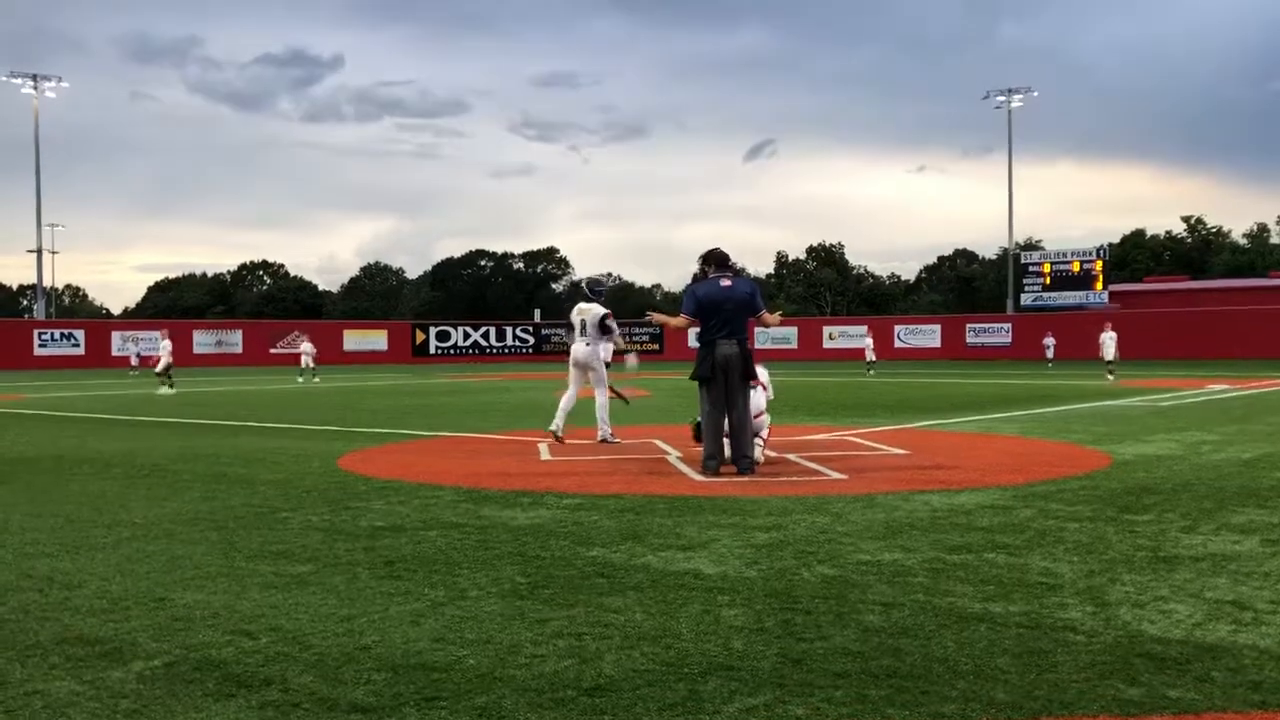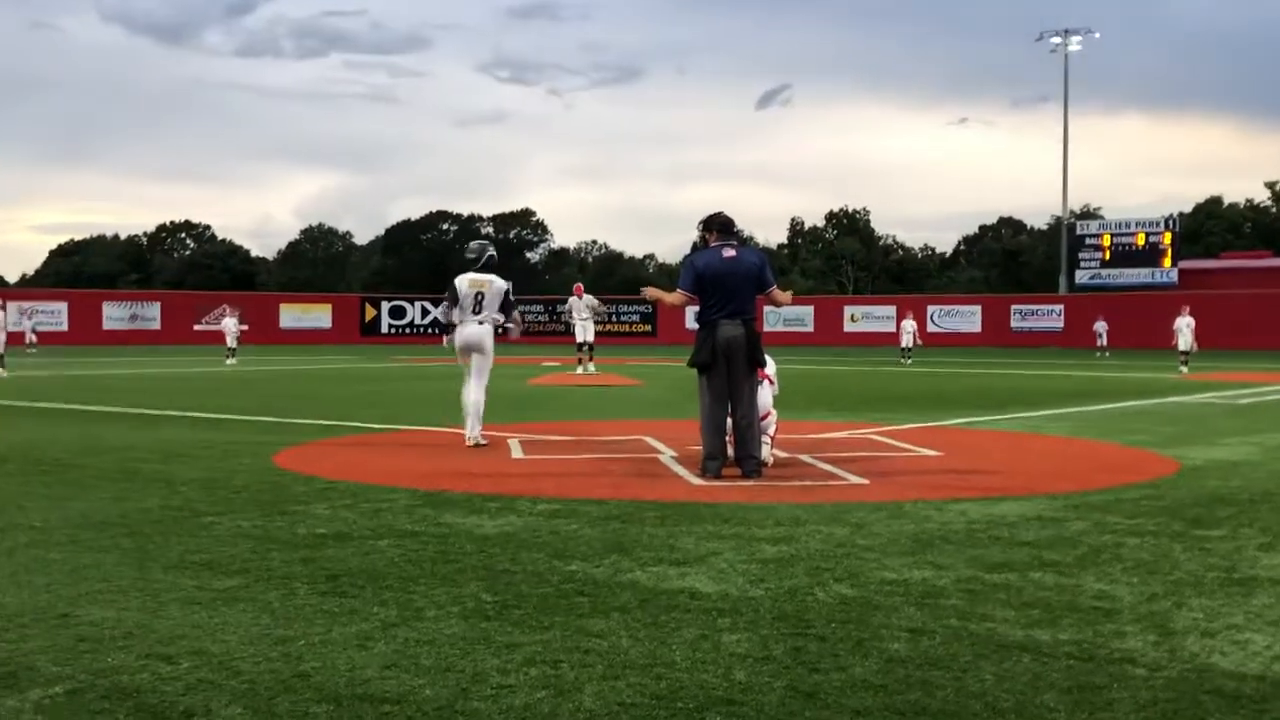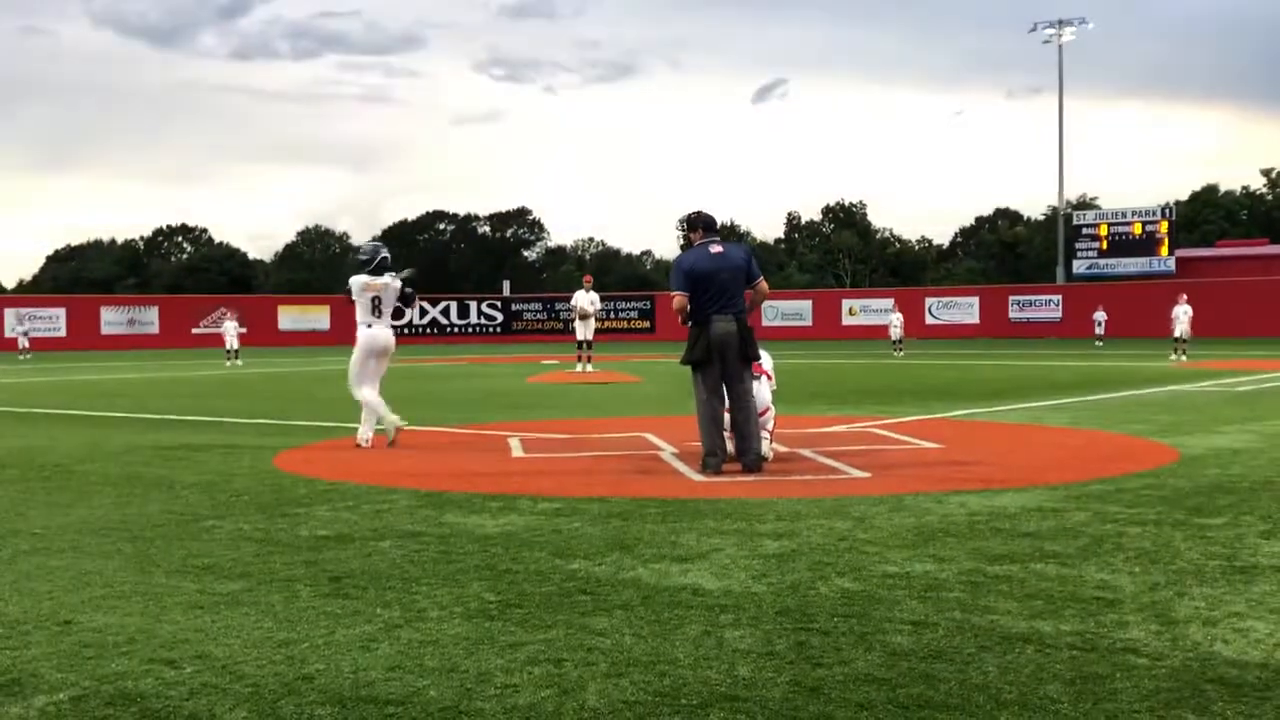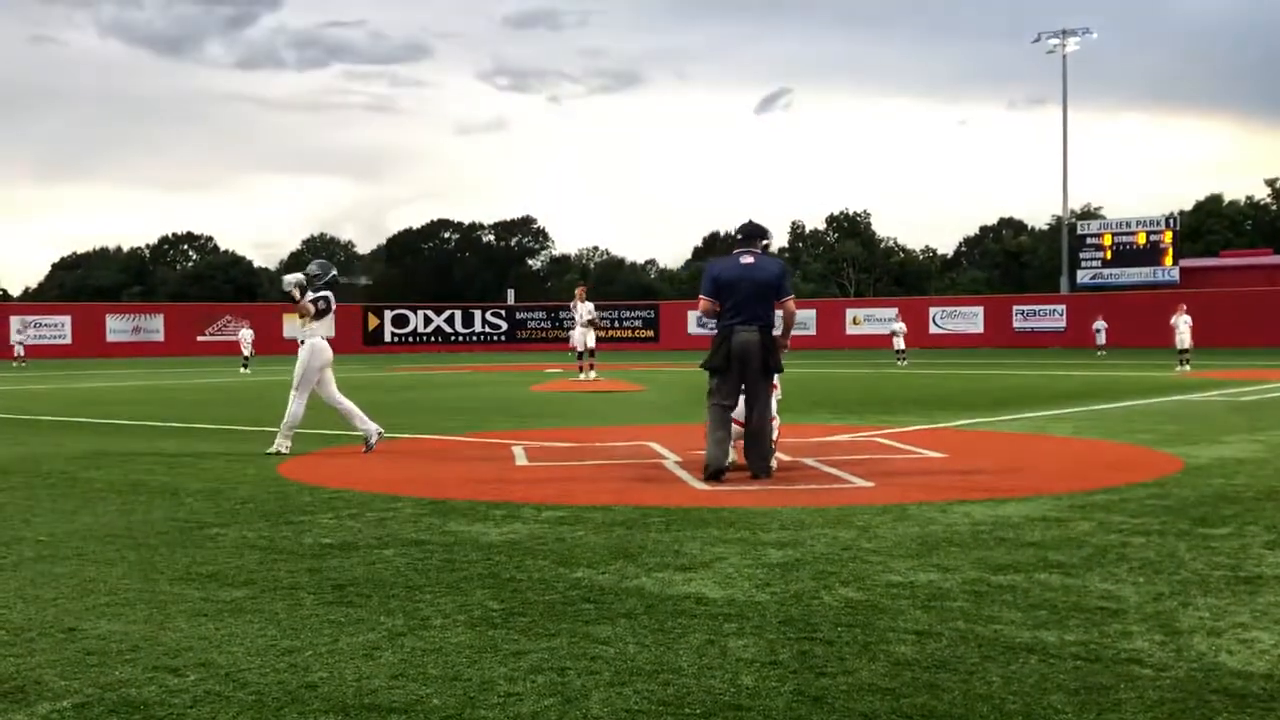
dt=1s
person 1, frame 1
left shoulder: (697, 289)
right shoulder: (748, 285)
left elbow: (683, 323)
right elbow: (766, 320)
left wrist: (663, 319)
right wrist: (775, 320)
left hip: (711, 354)
right hip: (738, 352)
left knee: (712, 409)
right knee: (740, 409)
left ankle: (712, 462)
right ankle: (744, 462)
person 1, frame 2
left shoulder: (697, 260)
right shoulder: (756, 257)
left elbow: (680, 300)
right elbow: (776, 298)
left wrist: (658, 294)
right wrist: (787, 299)
left hip: (712, 336)
right hip: (744, 335)
left knee: (713, 402)
right knee: (746, 402)
left ankle: (712, 464)
right ankle: (750, 464)
person 1, frame 3
left shoulder: (686, 260)
right shoulder: (742, 252)
left elbow: (679, 304)
right elbow: (762, 290)
left wrist: (685, 318)
left hip: (705, 333)
right hip: (737, 329)
left knee: (709, 398)
right knee: (742, 397)
left ankle: (713, 460)
right ankle: (751, 458)
person 1, frame 4
left shoulder: (716, 266)
right shoulder: (776, 266)
left elbow: (705, 308)
right elbow: (790, 309)
right wrist: (785, 337)
left hip: (728, 340)
right hip: (761, 341)
left knee: (719, 402)
right knee: (759, 405)
left ankle: (716, 460)
right ankle: (760, 465)
person 2, frame 1
left shoulder: (576, 309)
right shoulder: (601, 312)
left elbow: (571, 332)
right elbow: (612, 335)
left hip: (575, 350)
right hip: (591, 351)
left knee: (572, 390)
right knee: (601, 392)
left ankle: (557, 425)
right ankle: (604, 433)
person 2, frame 2
left shoulder: (460, 280)
right shoulder: (501, 284)
left elbow: (449, 309)
right elbow: (513, 314)
left wrist: (449, 331)
right wrist: (516, 327)
left hip: (463, 332)
right hip: (484, 333)
left knee: (469, 382)
right knee: (479, 384)
left ankle: (472, 427)
right ankle: (473, 435)
person 2, frame 3
left shoulder: (355, 281)
right shoulder: (395, 283)
right elbow: (413, 303)
left hip: (367, 335)
right hip: (387, 337)
left knee: (360, 387)
right knee: (371, 386)
left ankle: (391, 421)
right ankle: (365, 435)
person 2, frame 4
left shoulder: (325, 297)
right shoulder: (311, 293)
left elbow: (307, 311)
right elbow: (300, 305)
left wrist: (295, 298)
right wrist: (296, 289)
left hip: (314, 348)
right hip: (317, 350)
left knee: (298, 396)
right knee: (334, 397)
left ankle: (282, 443)
right ankle: (372, 431)
